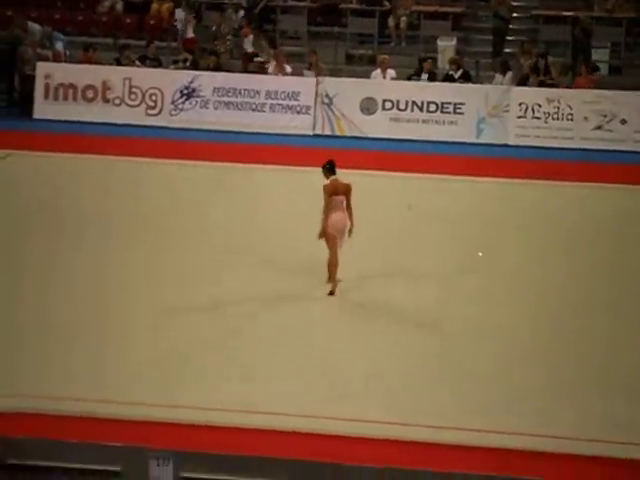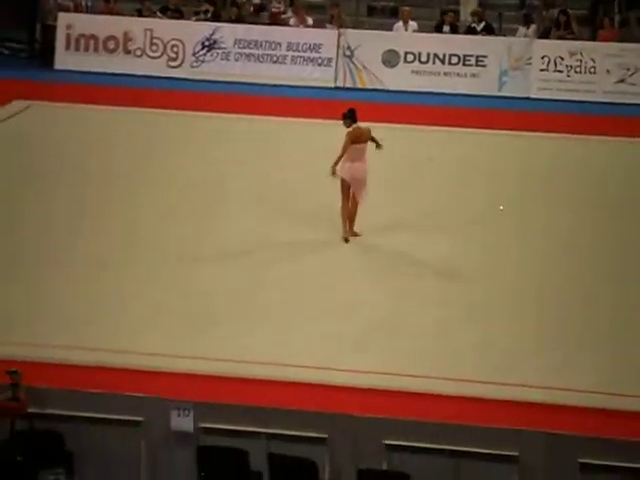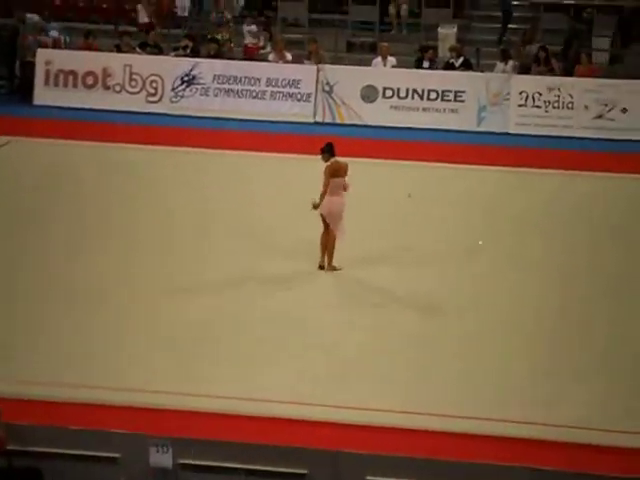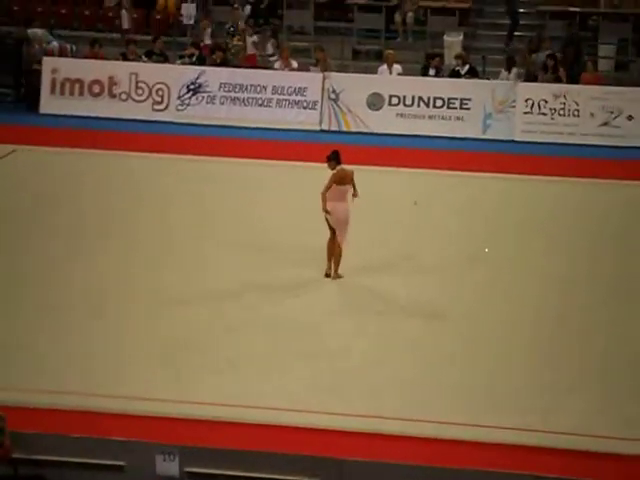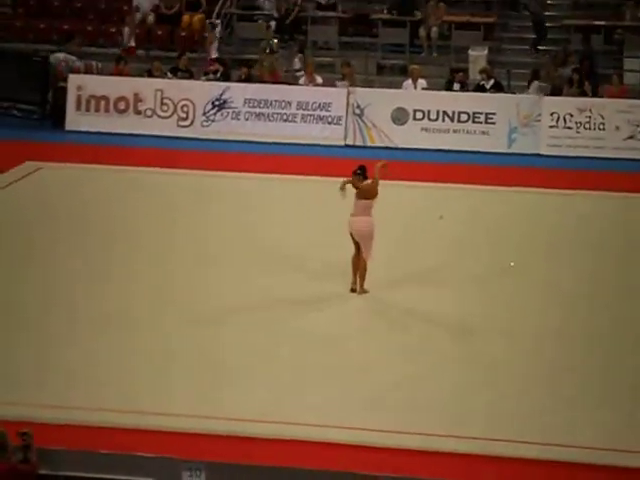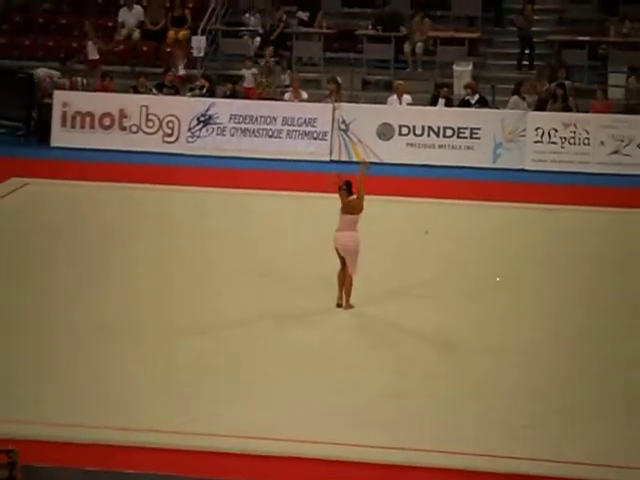
dt=0.3s
person 1, frame 1
left shoulder: (327, 187)
right shoulder: (347, 186)
left elbow: (327, 208)
right elbow: (349, 207)
left wrist: (323, 227)
right wrist: (351, 225)
left hip: (331, 220)
right hip: (342, 219)
left knee: (333, 252)
right knee: (334, 250)
left ankle: (333, 282)
right ankle: (331, 277)
person 1, frame 2
left shoulder: (351, 134)
right shoulder: (367, 131)
left elbow: (343, 152)
right elbow: (371, 138)
left wrist: (334, 165)
right wrist: (377, 143)
left hip: (348, 167)
right hip: (361, 168)
left knee: (345, 200)
right knee: (355, 200)
left ankle: (345, 230)
right ankle: (351, 229)
person 1, frame 3
left shoulder: (329, 168)
right shoulder: (345, 165)
left elbow: (326, 187)
left wrist: (319, 202)
left hip: (328, 201)
right hip: (338, 202)
left knee: (326, 230)
right knee: (333, 233)
left ankle: (322, 260)
right ankle: (329, 264)
person 1, frame 4
left shoulder: (335, 175)
right shoulder: (350, 172)
left elbow: (324, 192)
left wrist: (324, 205)
right wrist: (355, 190)
left hip: (331, 208)
right hip: (343, 208)
left knee: (332, 236)
right knee: (339, 240)
left ankle: (328, 267)
right ankle: (335, 272)
person 1, frame 5
left shoulder: (361, 189)
right shoulder: (374, 185)
left elbow: (352, 181)
right elbow: (376, 172)
left wrist: (344, 183)
right wrist: (381, 165)
left hip: (354, 222)
right hip: (366, 223)
left knee: (357, 251)
right knee: (364, 255)
left ankle: (354, 282)
right ankle: (361, 287)
person 1, frame 6
left shoulder: (346, 203)
right shoulder: (360, 201)
left elbow: (342, 189)
right elbow: (359, 183)
left wrist: (338, 181)
right wrist: (363, 168)
left hip: (339, 237)
right hip: (351, 238)
left knee: (343, 267)
right knee: (350, 271)
left ankle: (340, 297)
right ankle: (347, 302)
